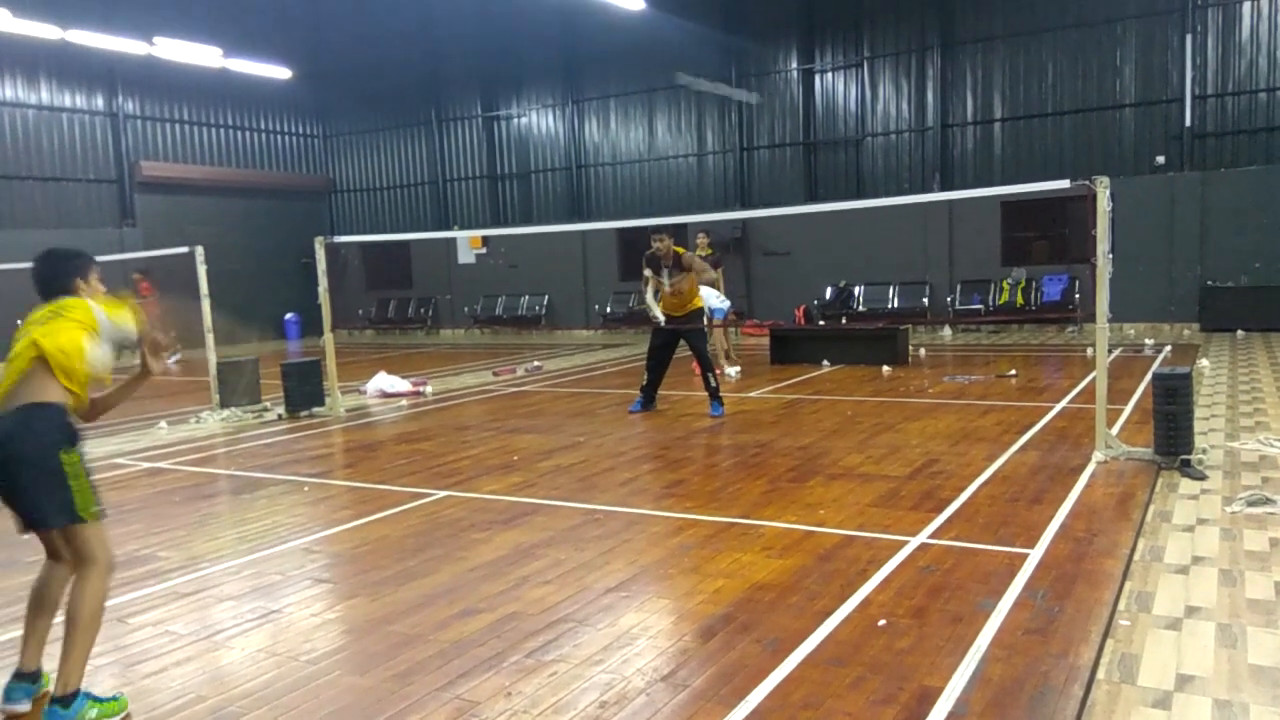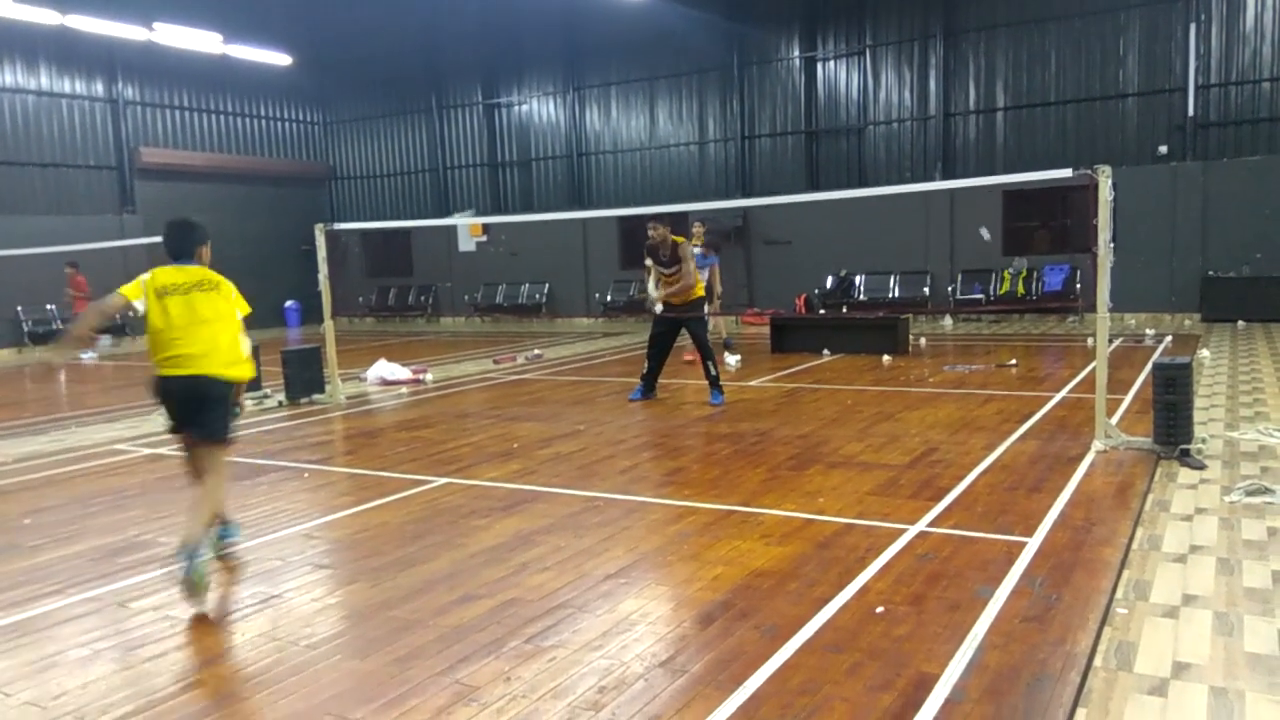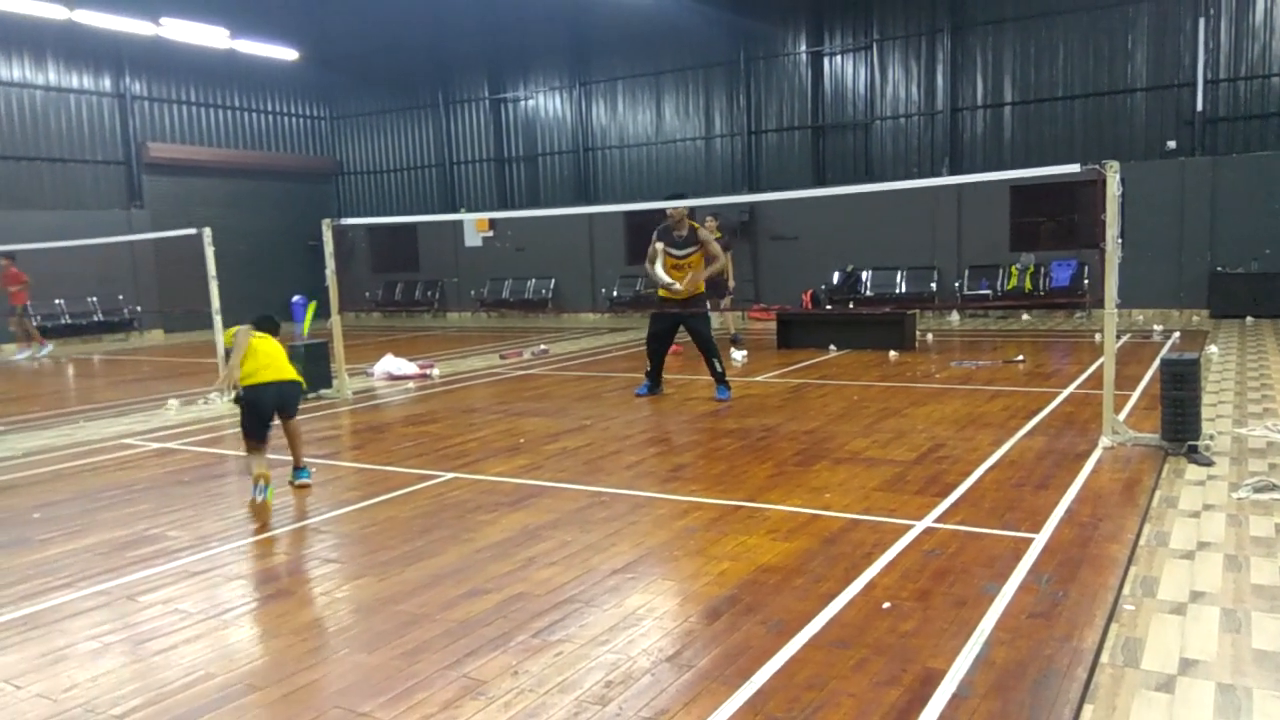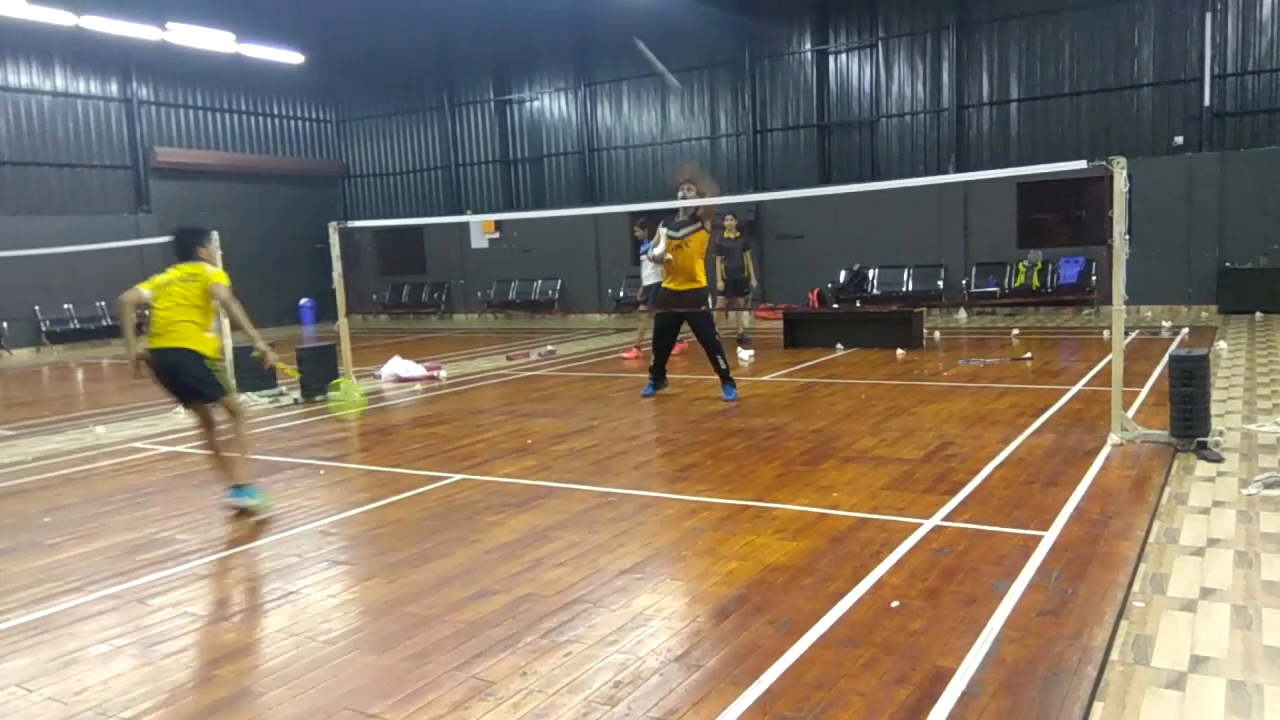
dt=0.5s
person 1, frame 1
right shoulder: (86, 311)
left elbow: (86, 408)
left wrist: (140, 376)
right hip: (39, 435)
left knee: (63, 559)
right knee: (95, 563)
person 1, frame 2
left shoulder: (152, 281)
right shoulder: (222, 284)
left elbow: (105, 309)
right elbow: (241, 338)
left wrist: (72, 334)
left hip: (172, 379)
right hip: (220, 379)
left knee: (196, 454)
right knee: (213, 472)
left ankle: (221, 526)
right ankle: (191, 544)
person 1, frame 3
left shoulder: (239, 333)
right shoulder: (275, 344)
left elbow: (244, 334)
left wrist: (232, 366)
left hip: (255, 389)
right hip: (288, 384)
left knee: (256, 452)
right knee: (289, 419)
left ankle: (260, 478)
right ankle: (300, 470)
person 1, frame 4
left shoulder: (162, 278)
right shoulder: (210, 272)
left elbow: (127, 300)
right elbow: (227, 300)
left wrist: (133, 347)
right wrist: (258, 340)
left hip: (160, 355)
right hip: (190, 352)
left knee: (206, 417)
right knee: (235, 412)
left ankle: (235, 486)
right ankle: (241, 488)
person 2, frame 1
left shoulder: (685, 257)
right shoulder: (649, 259)
left elbow: (710, 275)
right elbow: (648, 287)
left wrist: (689, 280)
right wrist: (653, 307)
left hip: (691, 312)
right hip: (667, 314)
left knee: (702, 356)
right knee: (655, 357)
left ankle: (716, 401)
right ankle: (646, 398)
person 2, frame 2
left shoulder: (683, 247)
right shoulder: (650, 249)
left elbow: (690, 282)
left wrist: (663, 294)
right wrist: (655, 295)
left hip: (693, 301)
right hip: (668, 303)
left knee: (702, 344)
right knee: (655, 345)
left ankle: (716, 389)
right ankle: (646, 387)
person 2, frame 3
left shoulder: (699, 234)
right shoulder: (660, 234)
left elbow: (720, 260)
right elbow: (650, 263)
left wrist: (704, 274)
right wrist: (660, 281)
left hip: (694, 298)
right hip: (667, 298)
left knee: (706, 341)
right knee: (654, 342)
left ankle: (722, 385)
right ankle: (653, 383)
person 2, frame 4
left shoulder: (702, 216)
right shoulder: (667, 222)
right elbow: (654, 250)
right wrist: (656, 254)
left hip: (695, 291)
right hip: (670, 290)
left knee: (709, 339)
right knee: (660, 339)
left ankle: (727, 383)
right ankle: (656, 379)
